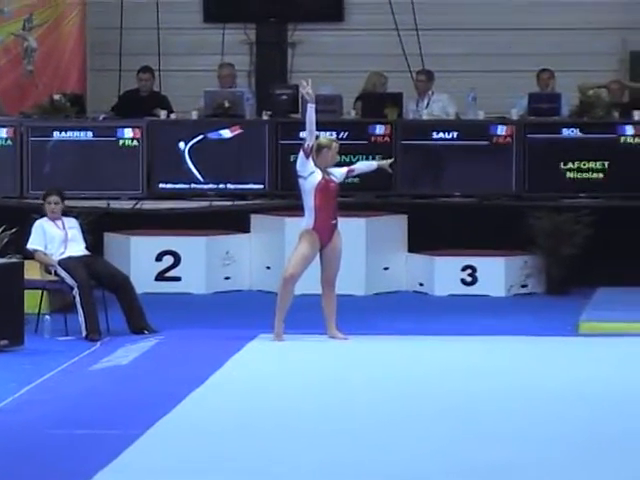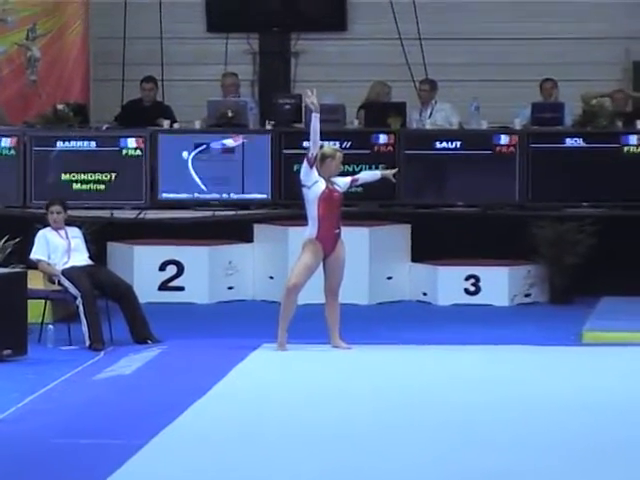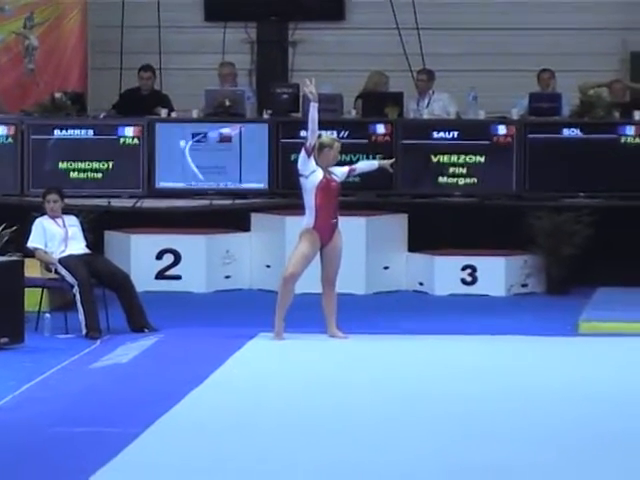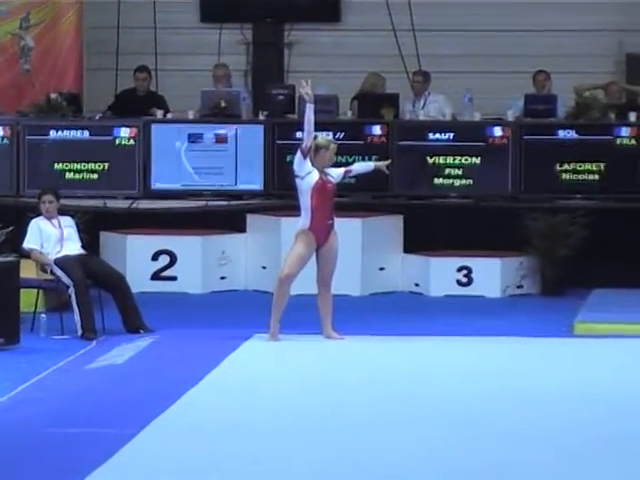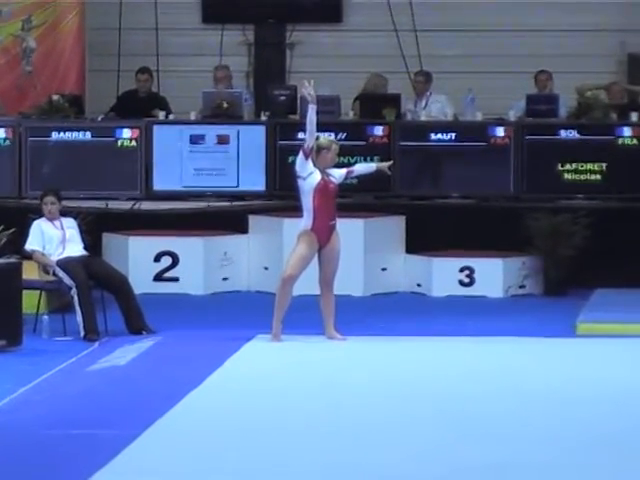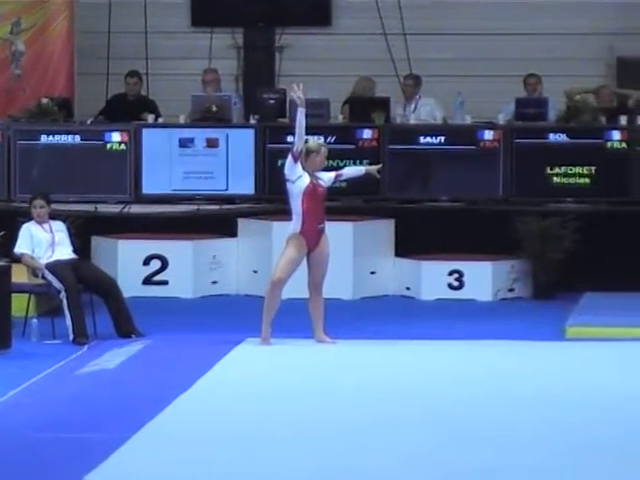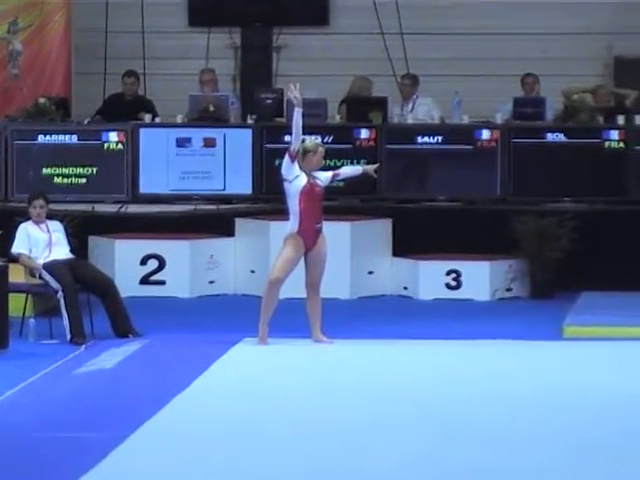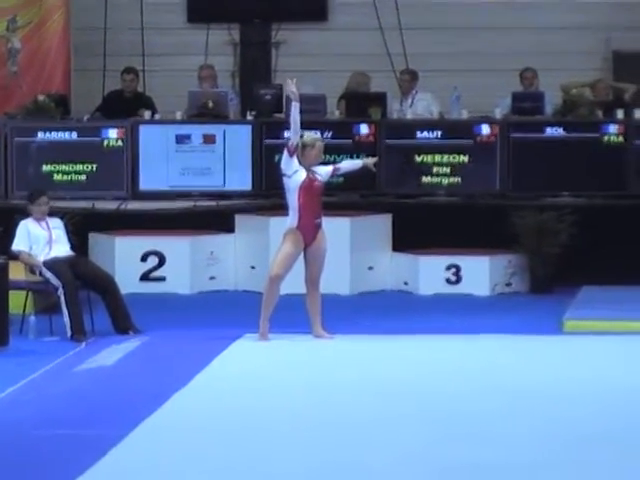
dt=0.2s
person 1, frame 1
left shoulder: (334, 174)
right shoulder: (305, 167)
left elbow: (356, 167)
right elbow: (310, 135)
left wrist: (379, 163)
right wrist: (311, 103)
left hip: (332, 234)
right hip: (311, 233)
left knee: (329, 283)
right knee: (289, 276)
left ankle: (332, 329)
right ankle: (278, 327)
person 1, frame 2
left shoulder: (338, 183)
right shoulder: (309, 177)
left elbow: (360, 177)
right elbow: (314, 145)
left wrist: (383, 173)
right wrist: (315, 113)
left hip: (336, 243)
right hip: (315, 243)
left knee: (332, 292)
right knee: (292, 285)
left ankle: (335, 338)
right ankle: (281, 336)
person 1, frame 3
left shoulder: (335, 173)
right shoulder: (307, 166)
left elbow: (358, 167)
right elbow: (311, 135)
left wrist: (381, 163)
right wrist: (313, 102)
left hip: (333, 233)
right hip: (312, 232)
left knee: (329, 282)
right knee: (290, 275)
left ankle: (332, 328)
right ankle: (278, 326)
person 1, frame 4
left shoulder: (331, 174)
right shoulder: (303, 167)
left elbow: (354, 168)
right elbow: (308, 135)
left wrist: (377, 165)
right wrist: (310, 103)
left hip: (329, 234)
right hip: (308, 233)
left knee: (325, 283)
right knee: (285, 276)
left ankle: (327, 329)
right ankle: (274, 326)
person 1, frame 5
left shoulder: (333, 174)
right shoulder: (305, 168)
left elbow: (355, 169)
right elbow: (310, 136)
left wrist: (379, 166)
right wrist: (312, 104)
left hip: (331, 234)
right hip: (310, 234)
left knee: (327, 283)
right knee: (288, 276)
left ankle: (330, 329)
right ankle: (276, 327)
person 1, frame 6
left shoulder: (321, 178)
right shoulder: (294, 171)
left elbow: (343, 173)
right elbow: (299, 140)
left wrist: (367, 169)
right wrist: (301, 108)
left hip: (319, 237)
right hip: (299, 237)
left knee: (316, 286)
right knee: (277, 280)
left ankle: (319, 333)
right ankle: (265, 330)
person 1, frame 7
left shoulder: (319, 177)
right shoulder: (291, 171)
left elbow: (341, 172)
right elbow: (296, 140)
left wrist: (365, 169)
right wrist: (298, 107)
left hip: (317, 237)
right hip: (296, 237)
left knee: (314, 286)
right knee: (275, 279)
left ankle: (316, 333)
right ankle: (263, 329)
person 1, frame 8
left shoulder: (319, 172)
right shoulder: (290, 166)
left elbow: (341, 166)
right elbow: (294, 133)
left wrist: (364, 162)
right wrist: (294, 102)
left hip: (316, 233)
right hip: (295, 232)
left knee: (313, 282)
right knee: (275, 275)
left ankle: (317, 328)
right ankle: (263, 325)
person 2, frame 1
left shoulder: (72, 222)
right shoulder: (40, 224)
right elbow: (38, 254)
right wrist: (55, 265)
left hip: (86, 257)
right hip: (64, 261)
left knee: (121, 279)
right knee: (83, 282)
left ankle: (139, 324)
right ankle: (91, 330)
person 2, frame 2
left shoulder: (76, 231)
right shoulder: (43, 234)
right elbow: (41, 264)
left wrist: (87, 267)
right wrist: (59, 274)
left hip: (89, 267)
right hip: (68, 270)
left knee: (125, 288)
right knee: (86, 292)
left ankle: (142, 334)
right ankle: (94, 340)
person 2, frame 3
left shoulder: (73, 220)
right shoulder: (41, 223)
right elbow: (38, 253)
right wrist: (56, 262)
left hip: (86, 255)
right hip: (65, 259)
left knee: (122, 277)
right knee: (83, 280)
left ankle: (139, 323)
right ankle: (91, 328)
person 2, frame 4
left shoulder: (68, 220)
right shoulder: (36, 223)
right elbow: (34, 253)
left wrist: (84, 254)
right wrist: (51, 263)
left hip: (82, 256)
right hip: (60, 259)
left knee: (117, 278)
right knee: (79, 281)
left ankle: (134, 324)
right ankle: (87, 329)
person 2, frame 5
left shoulder: (71, 222)
right shoulder: (38, 225)
right elbow: (36, 255)
left wrist: (86, 259)
right wrist: (53, 265)
left hip: (84, 257)
right hip: (63, 261)
left knee: (120, 280)
right knee: (81, 282)
left ankle: (137, 325)
right ankle: (89, 331)
person 2, frame 6
left shoulder: (60, 225)
right shoulder: (27, 228)
right elbow: (25, 258)
right wrist: (42, 268)
left hip: (73, 260)
right hip: (51, 264)
left knee: (108, 283)
right knee: (70, 285)
left ankle: (126, 328)
right ankle: (79, 334)
person 2, frame 7
left shoulder: (57, 225)
right shoulder: (25, 228)
right elbow: (22, 258)
left wrist: (69, 260)
right wrist: (39, 268)
left hip: (70, 261)
right hip: (49, 264)
left knee: (106, 283)
right knee: (68, 285)
left ankle: (123, 328)
right ankle: (76, 334)
person 2, frame 8
left shoulder: (57, 222)
right shoulder: (25, 225)
right elbow: (22, 255)
left wrist: (73, 256)
right wrist: (39, 265)
left hip: (71, 258)
right hip: (49, 262)
left knee: (106, 280)
right knee: (68, 282)
left ankle: (124, 325)
right ankle: (76, 331)
